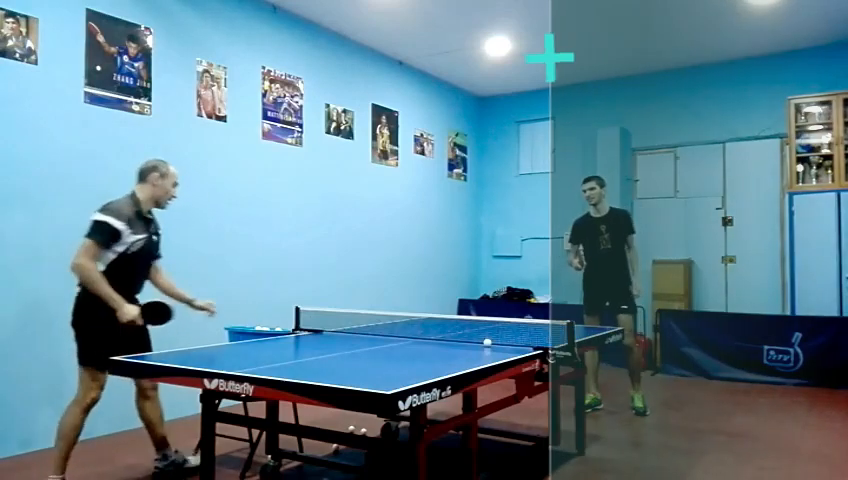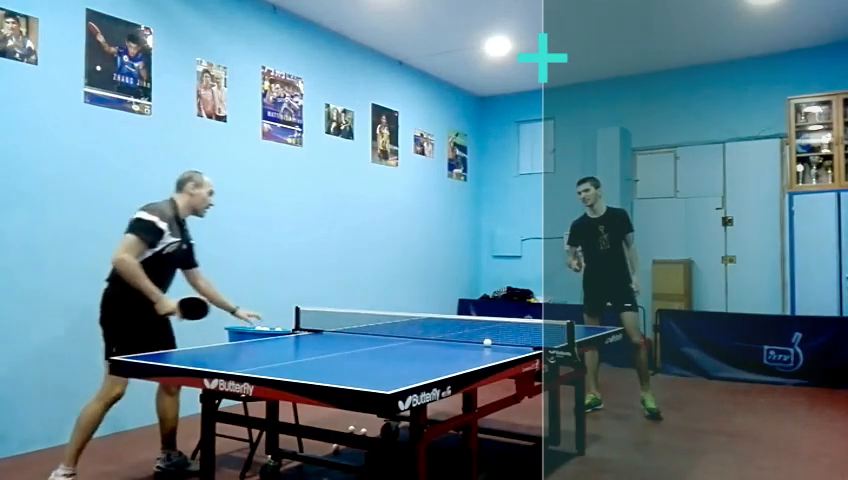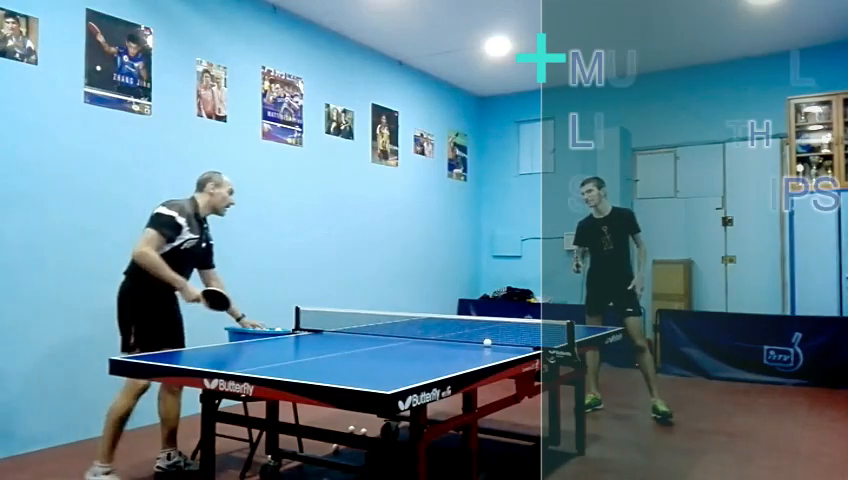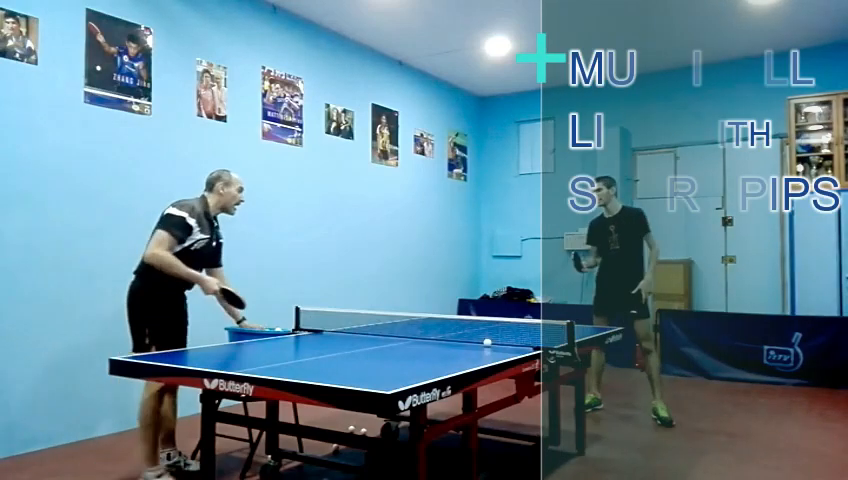
dt=0.2s
person 1, frame 1
left shoulder: (150, 224)
right shoulder: (115, 214)
left elbow: (155, 274)
right elbow: (80, 264)
left wrist: (193, 302)
right wrist: (118, 305)
left hip: (128, 313)
right hip: (98, 314)
left knee: (147, 385)
right knee: (89, 396)
person 1, frame 2
left shoulder: (182, 233)
right shoulder: (154, 215)
left elbow: (198, 281)
right elbow: (121, 259)
left wrist: (234, 310)
right wrist: (158, 298)
left hip: (151, 311)
right hip: (123, 308)
left knee: (171, 380)
right knee: (112, 390)
left ankle: (168, 455)
person 1, frame 3
left shoulder: (202, 233)
right shoulder: (174, 212)
left elbow: (212, 283)
right elbow: (141, 252)
left wrist: (240, 317)
right wrist: (183, 285)
left hip: (165, 304)
right hip: (139, 301)
right knee: (138, 383)
left ankle: (168, 454)
person 1, frame 4
left shoulder: (213, 230)
right shoulder: (184, 211)
left elbow: (217, 282)
right elbow: (153, 253)
left wrist: (240, 319)
right wrist: (198, 278)
left hip: (173, 302)
right hip: (149, 299)
left knee: (169, 380)
right knee: (158, 381)
left ankle: (168, 455)
person 2, frame 1
left shoulder: (621, 216)
right shoulder: (580, 224)
left elbow: (631, 249)
right elbow: (571, 253)
left wrist: (636, 279)
right wrist: (575, 262)
left hip: (621, 285)
right hip: (593, 286)
left knee: (629, 342)
left ankle: (636, 394)
right ankle: (593, 394)
person 2, frame 2
left shoulder: (619, 216)
right shoulder: (578, 225)
left elbow: (630, 247)
right elbow: (571, 255)
left wrist: (635, 275)
right wrist: (574, 263)
left hip: (621, 284)
right hip: (593, 287)
left knee: (636, 340)
left ankle: (646, 395)
right ankle: (593, 395)
person 2, frame 3
left shoulder: (625, 215)
right shoulder: (584, 225)
left elbow: (641, 247)
right elbow: (580, 255)
left wrist: (640, 276)
right wrist: (577, 263)
left hip: (624, 286)
right hip: (596, 288)
left knee: (640, 343)
left ankle: (656, 400)
right ankle: (593, 395)
person 2, frame 4
left shoulder: (635, 215)
right shoulder: (595, 225)
left elbow: (653, 248)
left wrist: (647, 278)
right wrist: (586, 264)
left hip: (633, 288)
right hip: (605, 288)
left knee: (647, 345)
left ankle: (658, 403)
right ankle: (594, 395)
